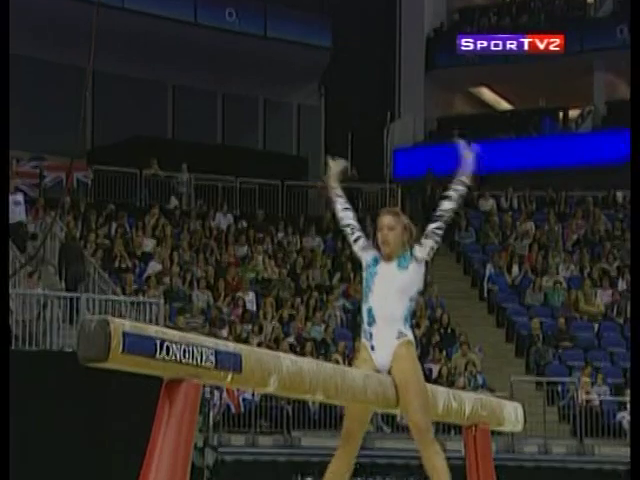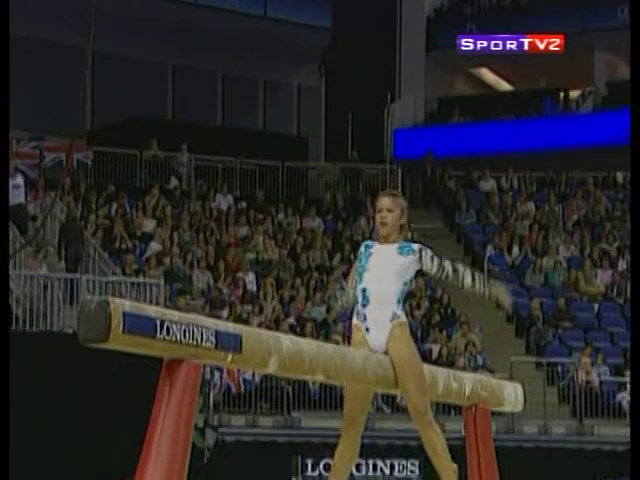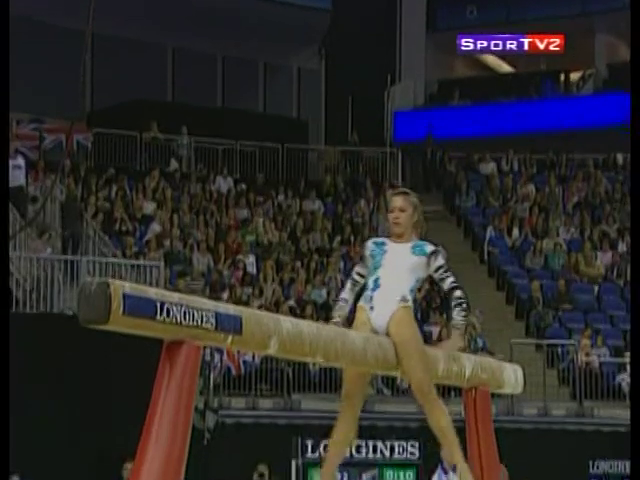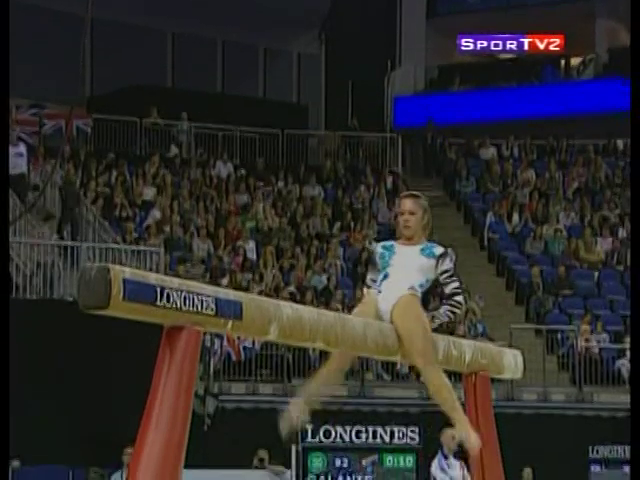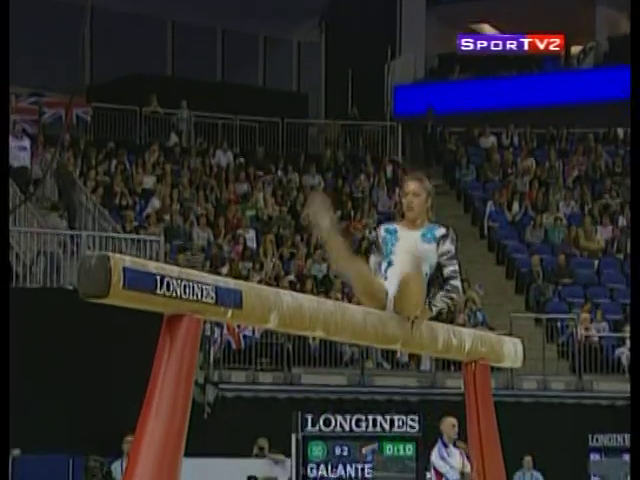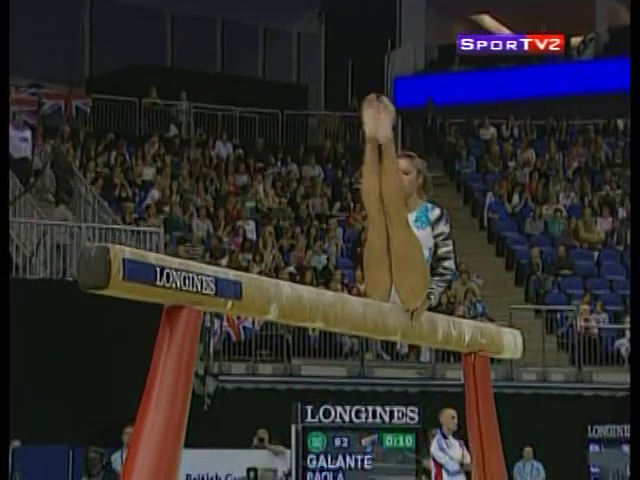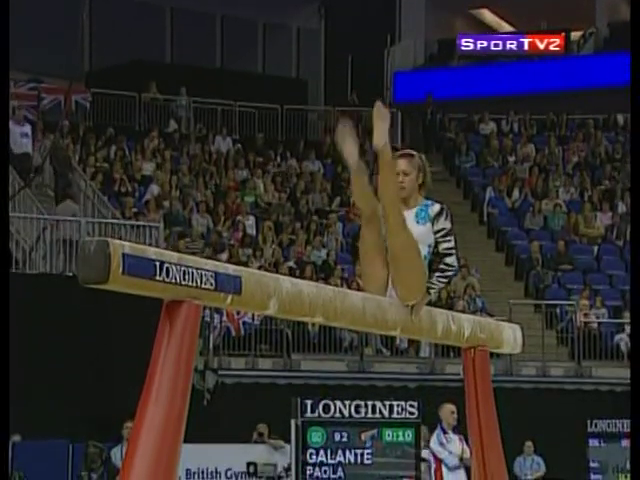
dt=0.2s
person 1, frame 1
left shoulder: (414, 259)
right shoulder: (369, 259)
left elbow: (441, 216)
right elbow: (348, 221)
left wrist: (465, 173)
right wrist: (334, 184)
left hip: (399, 347)
right hip: (367, 350)
left knee: (422, 431)
right knee: (349, 435)
person 1, frame 2
left shoulder: (414, 251)
right shoulder: (366, 247)
left hip: (394, 328)
right hip: (361, 331)
left knee: (422, 414)
right knee: (351, 420)
person 1, frame 3
left shoulder: (428, 251)
right shoulder: (374, 246)
left elbow: (455, 292)
right elbow: (352, 284)
left wrist: (457, 331)
right wrist: (336, 321)
left hip: (398, 312)
right hip: (365, 314)
left knee: (426, 395)
right knee: (350, 400)
person 1, frame 4
left shoulder: (439, 253)
right shoulder: (383, 248)
left elbow: (457, 299)
left wrist: (430, 321)
right wrist: (368, 300)
left hip: (405, 301)
right hip: (374, 302)
left knee: (428, 364)
right knee: (342, 354)
left ankle: (463, 428)
right ankle: (305, 400)
person 1, frame 5
left shoulder: (441, 235)
right shoulder: (386, 231)
left elbow: (454, 284)
left wrist: (431, 309)
left hip: (406, 299)
right hip: (379, 296)
left knee: (411, 277)
right knee: (349, 267)
person 1, frame 6
left shoulder: (434, 214)
right shoulder: (388, 210)
left elbow: (447, 263)
left wrist: (429, 297)
left hip: (412, 293)
right hip: (381, 290)
left knee: (396, 216)
right knee: (377, 216)
person 1, frame 7
left shoulder: (435, 211)
left elbow: (449, 261)
left wrist: (427, 293)
left hip: (410, 288)
right hip: (377, 287)
left knee: (392, 215)
right knee: (371, 214)
